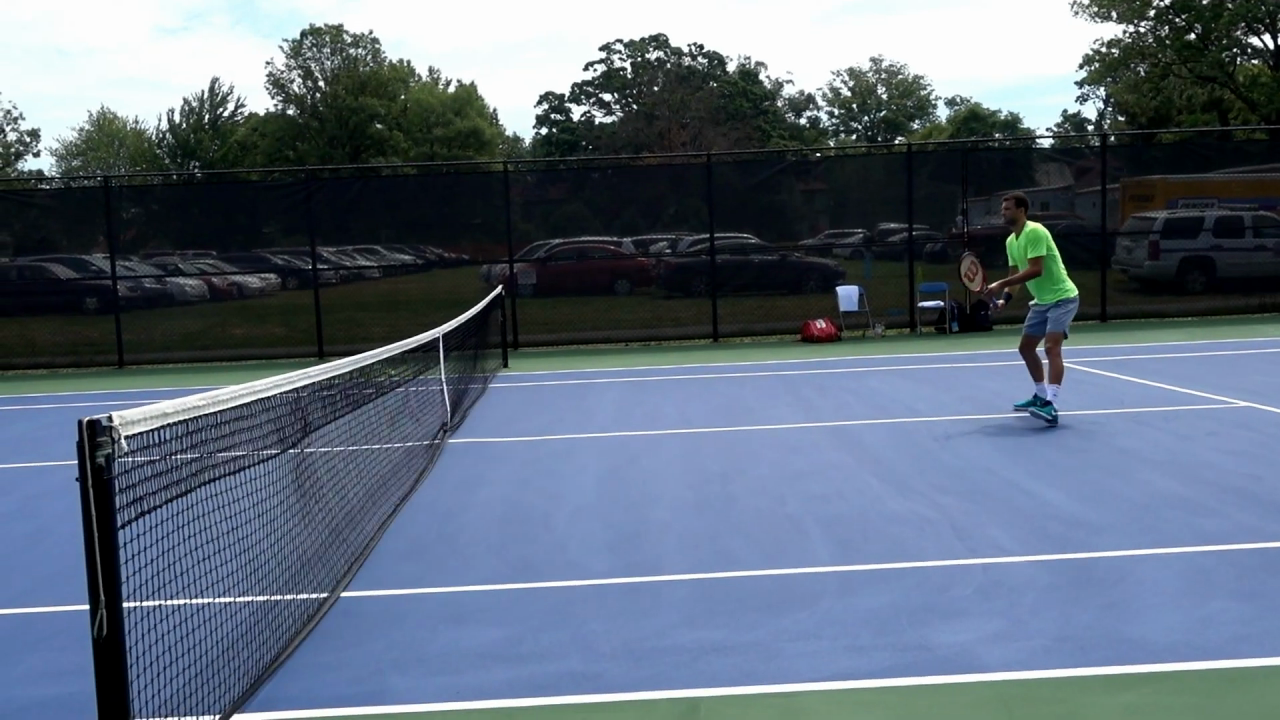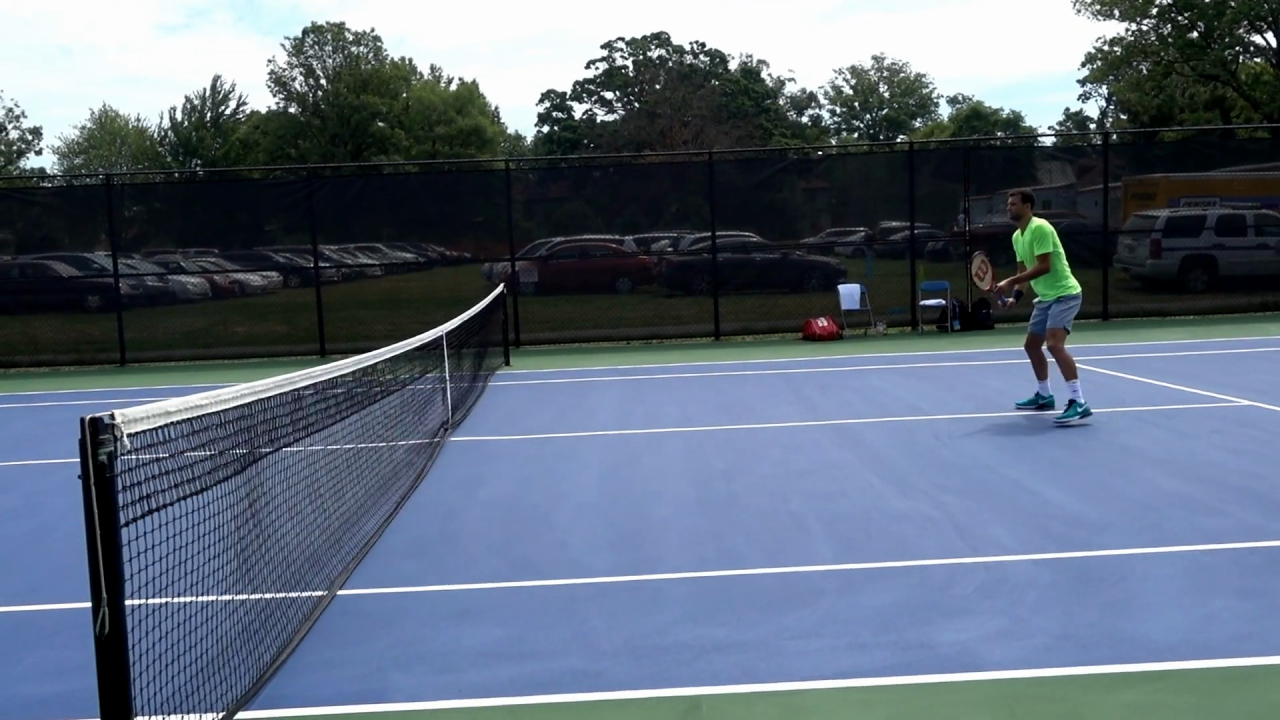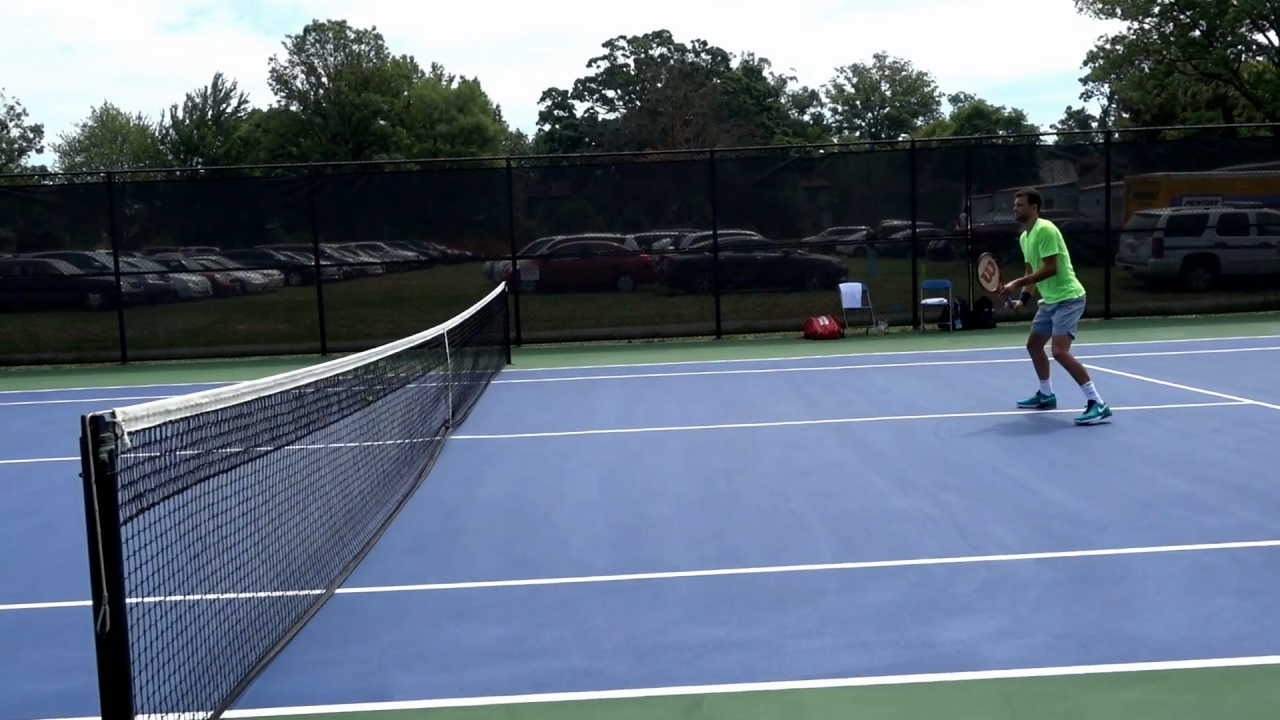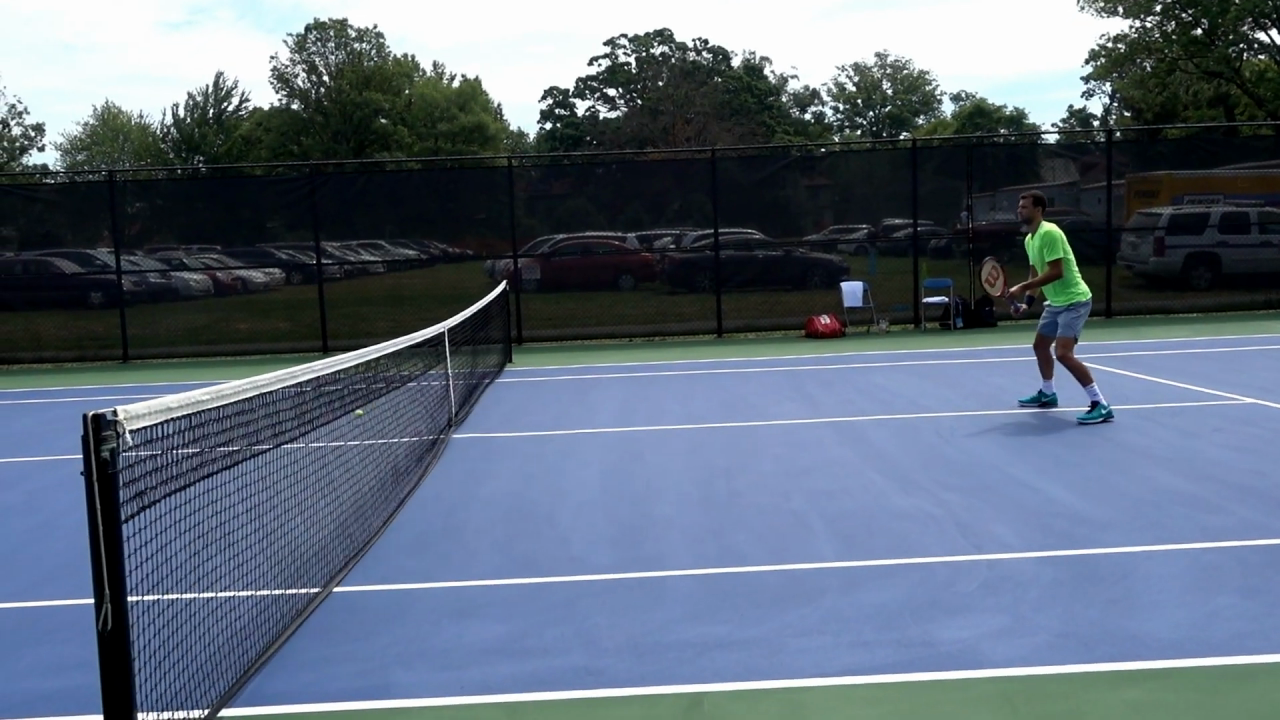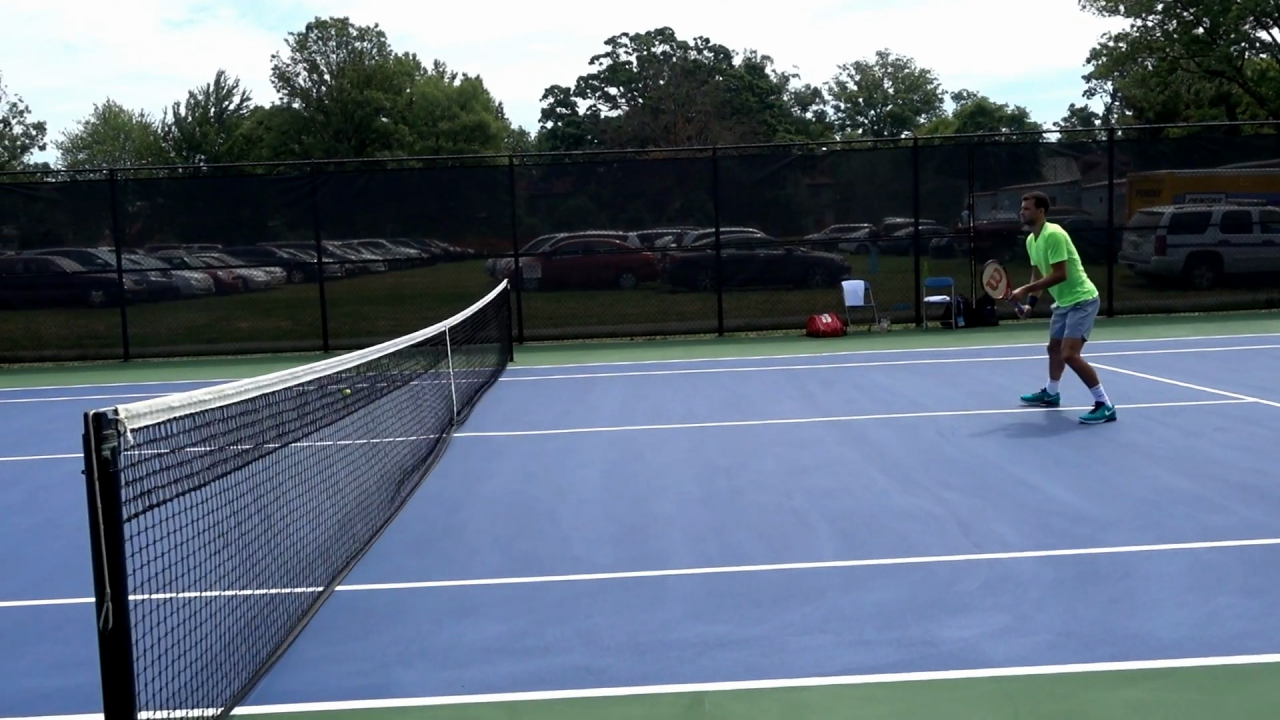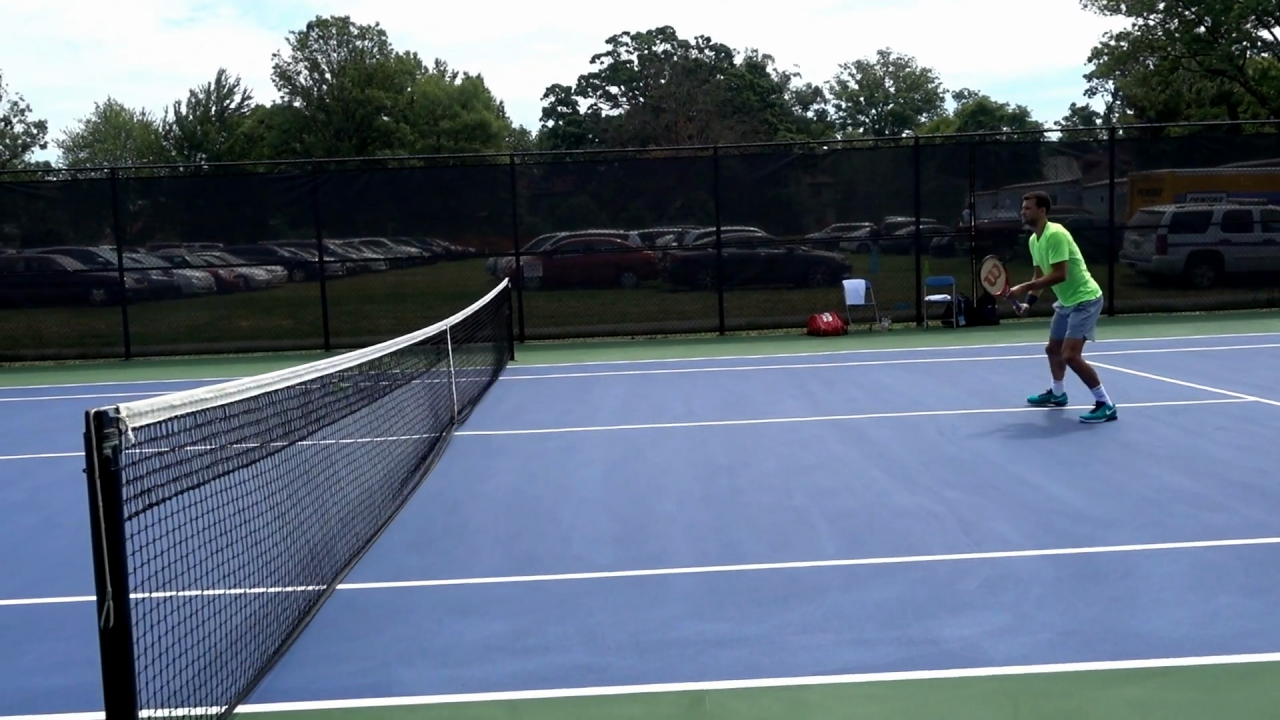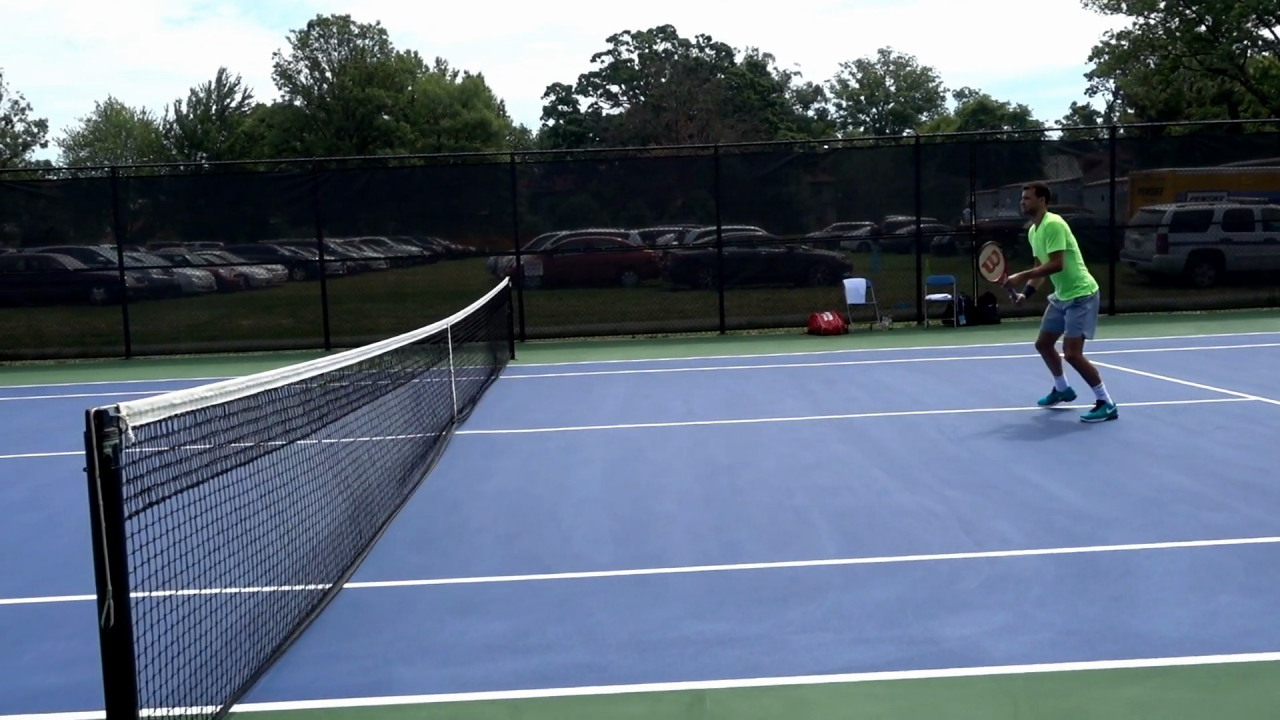
dt=0.1s
person 1, frame 1
left shoulder: (1034, 231)
right shoulder: (1011, 241)
left elbow: (1036, 269)
right elbow: (1015, 275)
left wrist: (1000, 285)
right wrist: (1004, 299)
left hip: (1062, 297)
right hip: (1042, 300)
left knee: (1052, 348)
right knee: (1025, 348)
left ankle: (1051, 407)
right ankle: (1043, 396)
person 1, frame 2
left shoulder: (1040, 227)
right shoulder: (1017, 237)
left elbow: (1045, 267)
right elbow: (1024, 272)
left wrist: (1010, 282)
right wrist: (1014, 297)
left hip: (1065, 294)
right hip: (1045, 298)
left knee: (1055, 345)
right knee: (1031, 346)
left ankle: (1078, 402)
right ankle: (1044, 395)
person 1, frame 3
left shoulder: (1045, 230)
right shoulder: (1024, 237)
left elbow: (1051, 268)
right elbow: (1031, 271)
left wrist: (1017, 283)
right wrist: (1022, 299)
left hip: (1068, 298)
right hip: (1049, 300)
left knee: (1059, 351)
right knee: (1034, 345)
left ankle: (1097, 403)
right ankle: (1046, 395)
person 1, frame 4
left shoulder: (1050, 232)
right shoulder: (1029, 239)
left elbow: (1057, 272)
right elbow: (1036, 275)
left wrist: (1022, 288)
right wrist: (1027, 302)
left hip: (1074, 300)
right hip: (1056, 302)
left knee: (1063, 353)
right knee: (1040, 346)
left ankle: (1100, 404)
right ankle: (1047, 394)
person 1, frame 5
left shoulder: (1053, 234)
right shoulder: (1031, 241)
left elbow: (1060, 274)
right elbow: (1037, 276)
left wrist: (1025, 290)
right wrist: (1030, 303)
left hip: (1082, 300)
right hip: (1064, 303)
left knee: (1070, 354)
right knee: (1054, 348)
left ankle: (1105, 405)
right ankle: (1051, 393)
person 1, frame 6
left shoulder: (1055, 234)
right shoulder: (1033, 240)
left elbow: (1059, 275)
right elbow: (1039, 275)
left wrist: (1023, 288)
right wrist: (1029, 301)
left hip: (1085, 300)
right hip: (1066, 302)
left knee: (1070, 355)
right knee: (1053, 350)
left ankle: (1106, 405)
right ankle: (1057, 393)
person 1, frame 7
left shoulder: (1053, 223)
right shoulder: (1032, 230)
left elbow: (1056, 265)
right elbow: (1040, 267)
left wrist: (1020, 277)
right wrist: (1025, 292)
left hip: (1082, 296)
right hip: (1061, 296)
left knee: (1072, 353)
right knee: (1043, 344)
left ankle: (1106, 403)
right ankle: (1062, 389)
